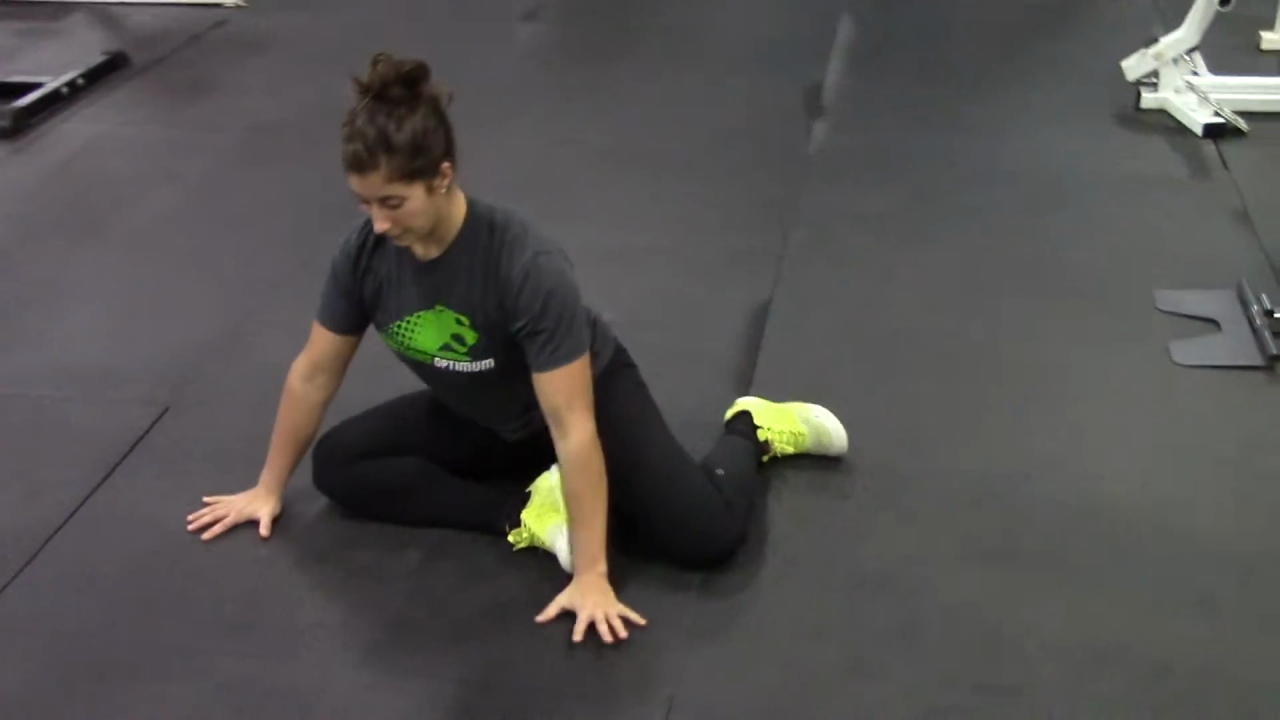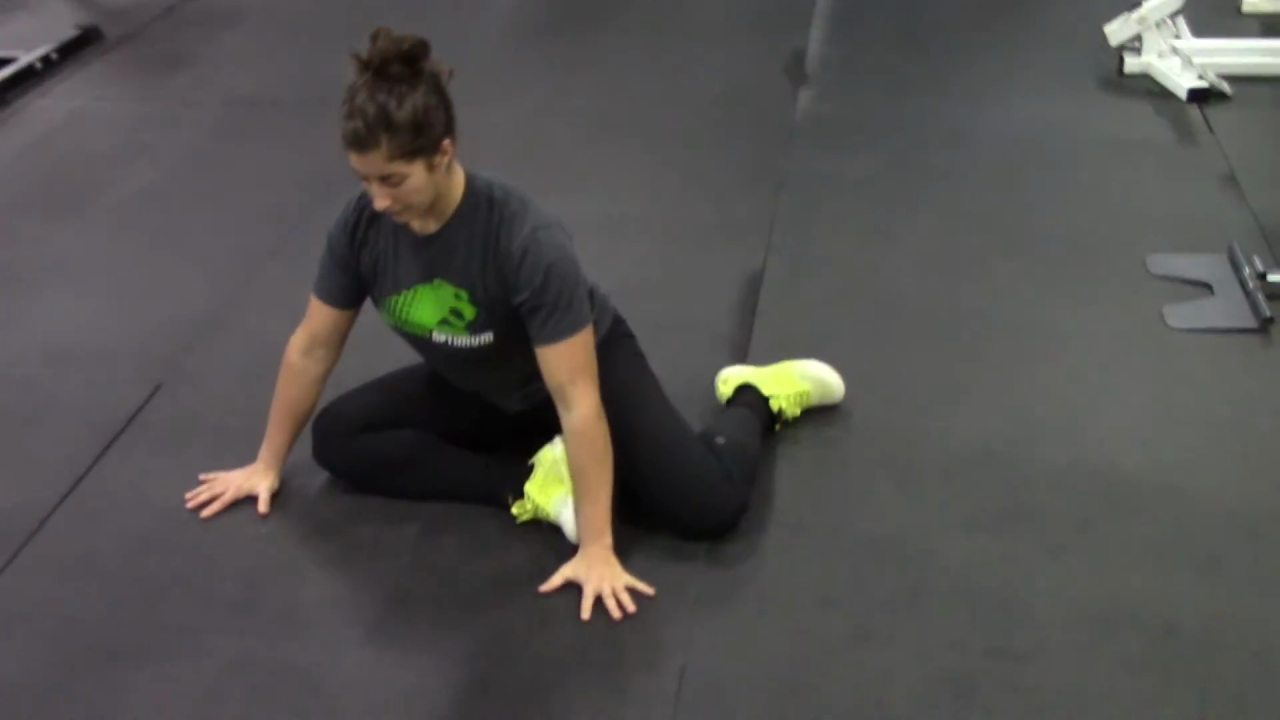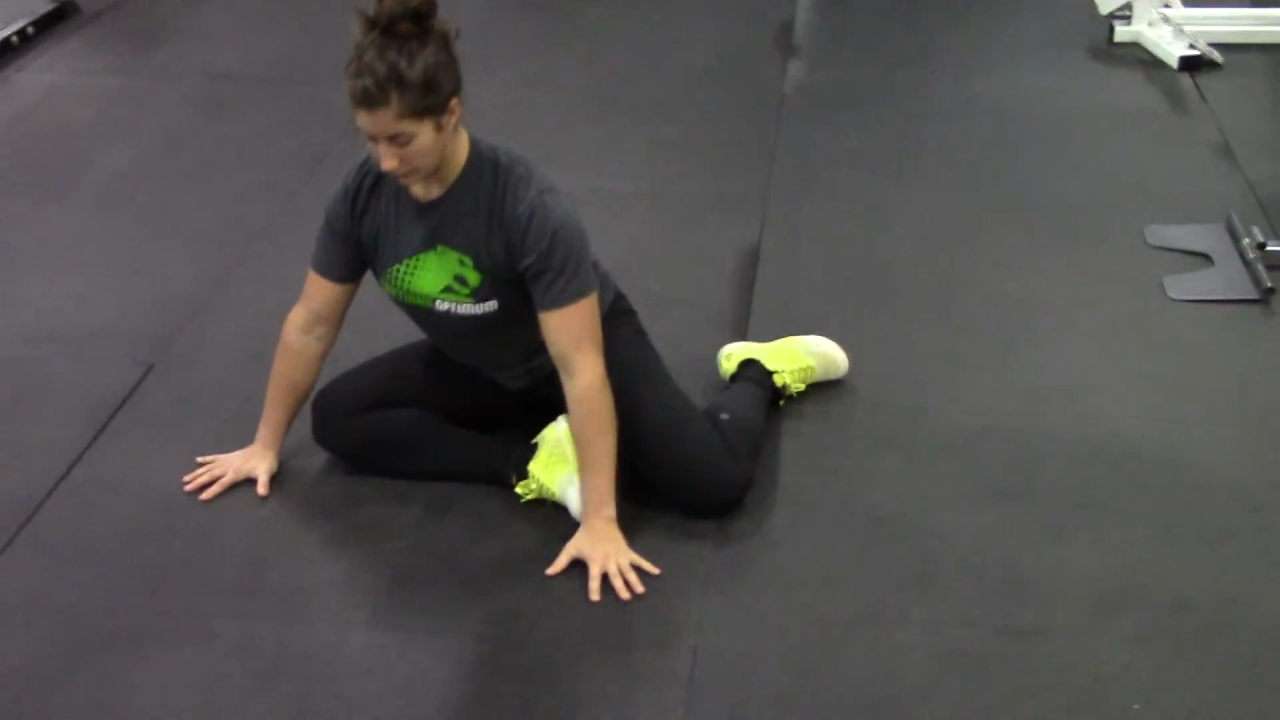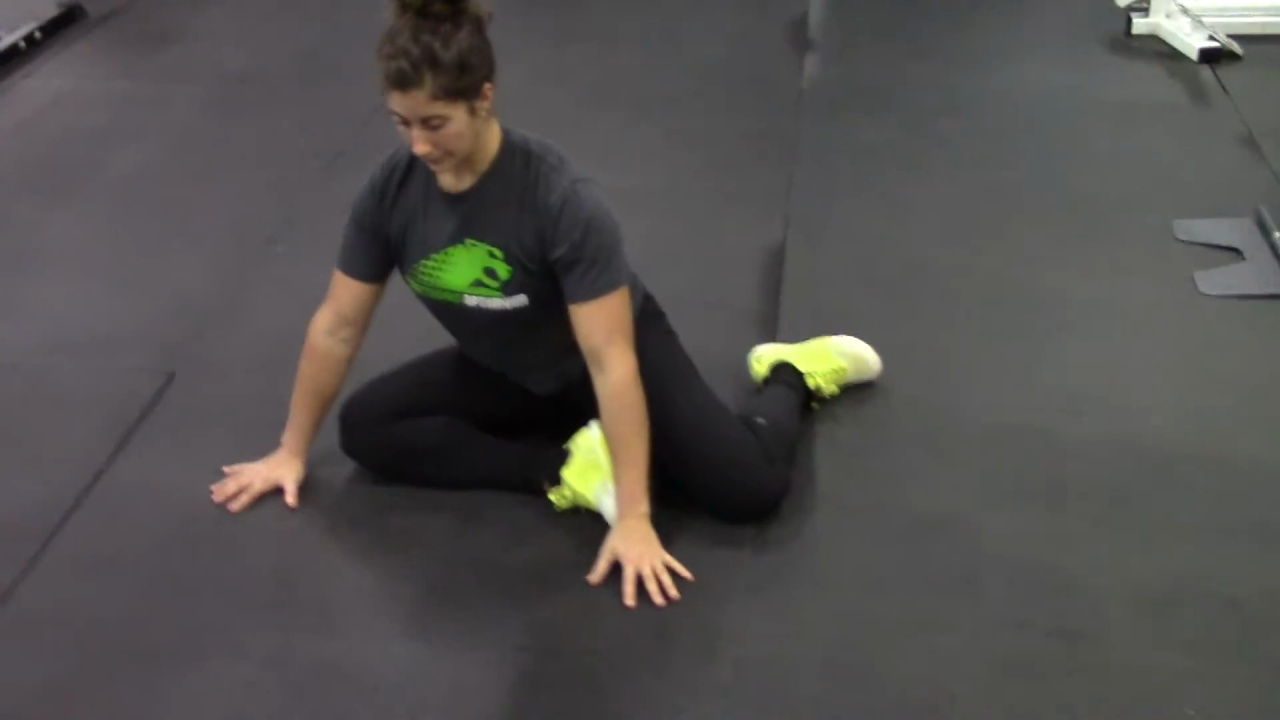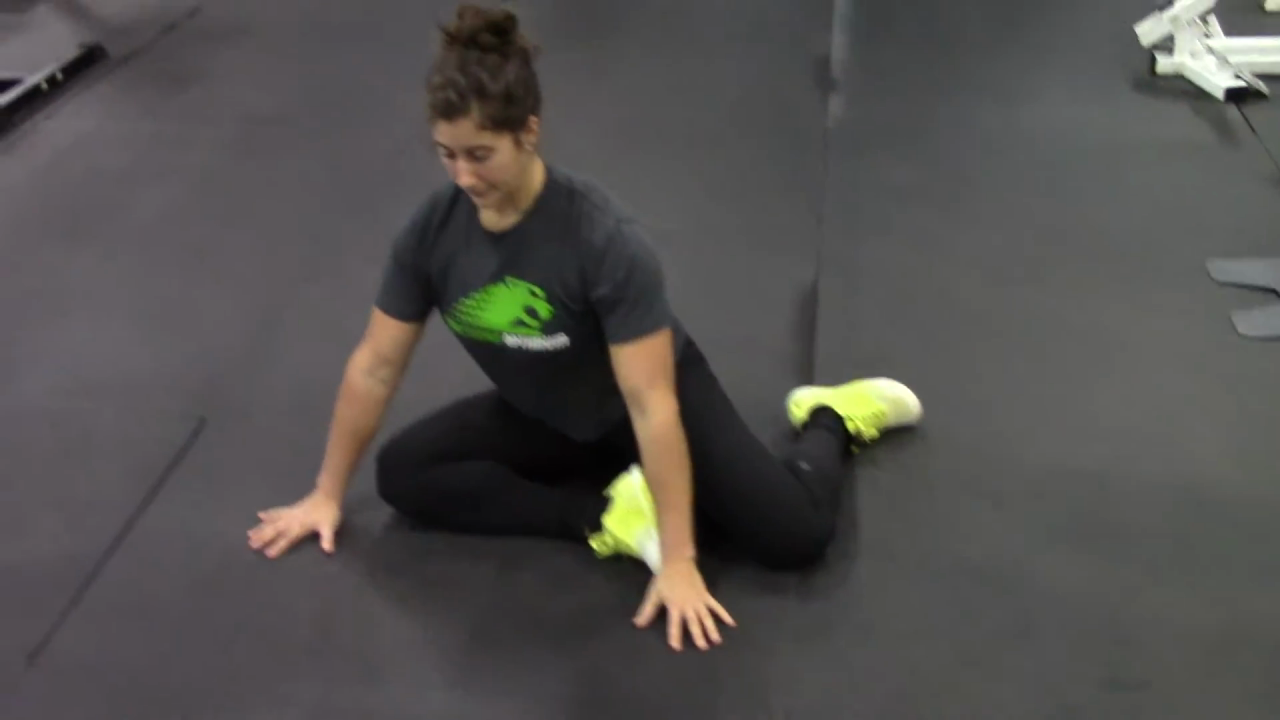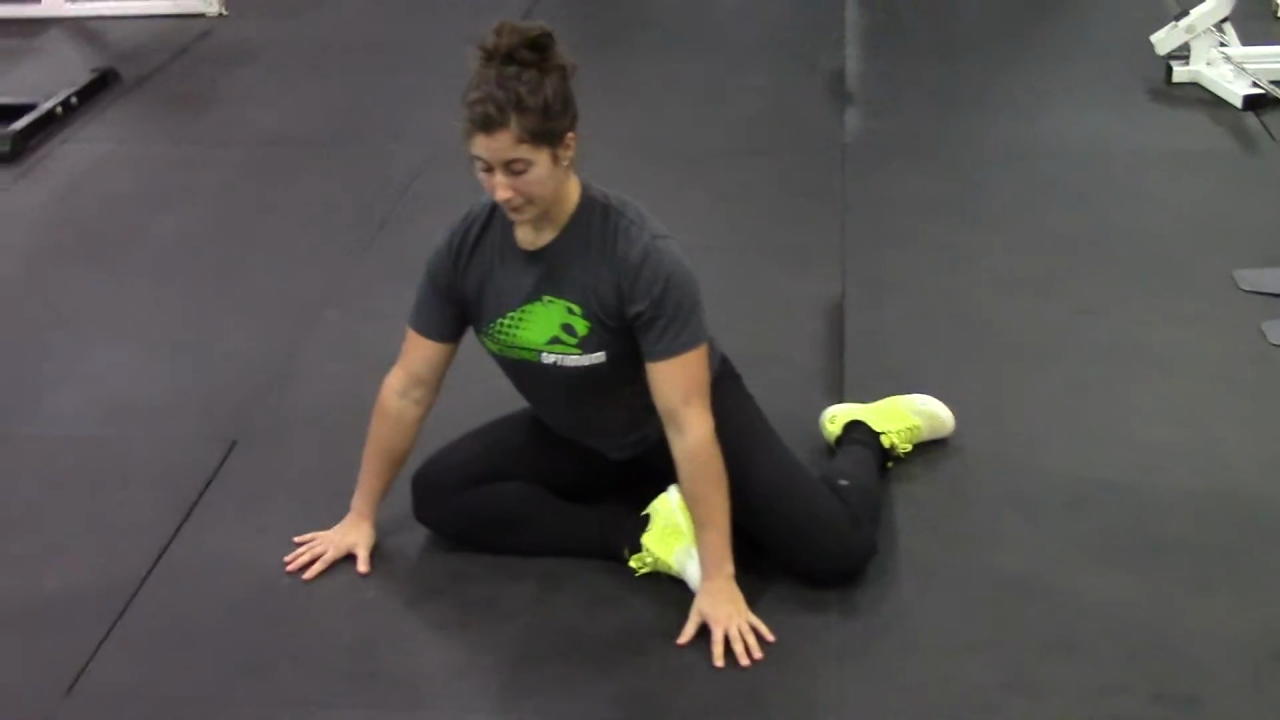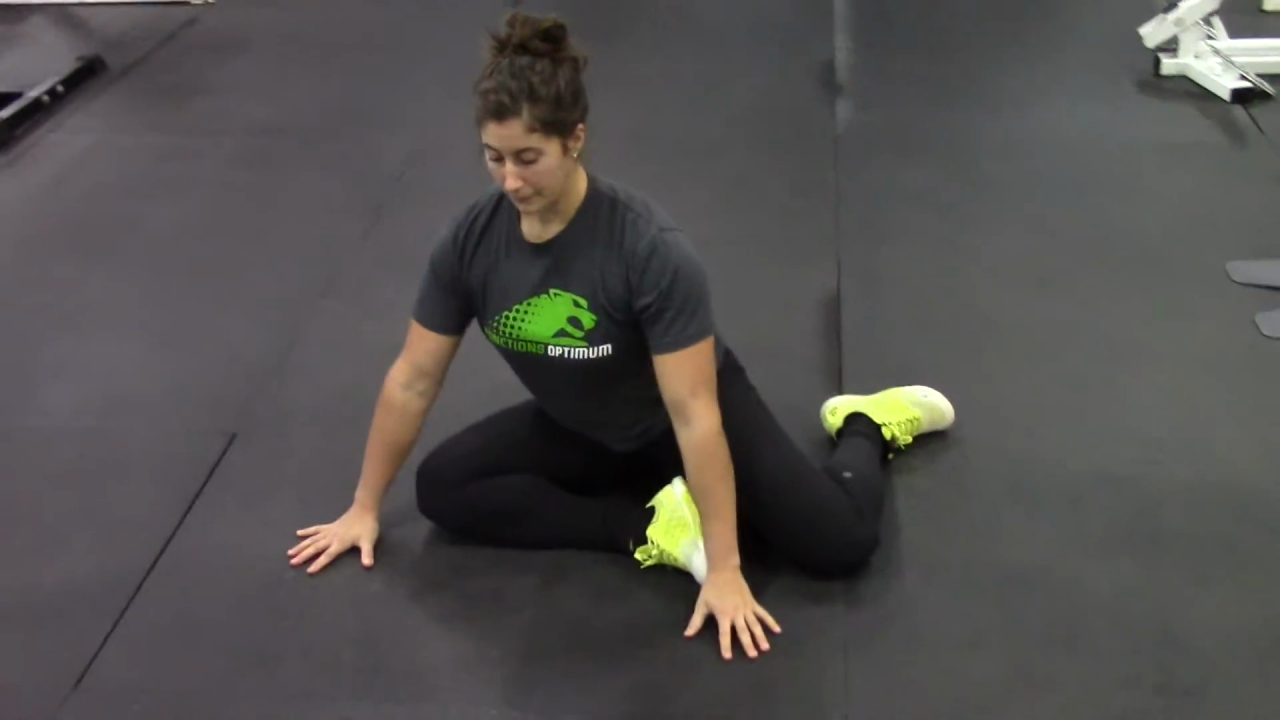
dt=0.2s
person 1, frame 1
left shoulder: (528, 267)
right shoulder: (365, 252)
left elbow: (572, 429)
right elbow: (313, 375)
left wrist: (590, 576)
right wrist: (269, 488)
left hip: (587, 392)
right hip: (478, 419)
left knee: (707, 536)
right knee: (336, 465)
left ankle: (751, 432)
right ankle: (526, 509)
person 1, frame 2
left shoulder: (527, 241)
right shoulder: (362, 224)
left elbow: (576, 402)
right elbow: (311, 348)
left wrist: (597, 548)
right wrist: (268, 462)
left hip: (585, 365)
right hip: (474, 391)
left knee: (708, 506)
right knee: (336, 437)
left ankle: (755, 397)
right ankle: (530, 481)
person 1, frame 3
left shoulder: (530, 207)
right shoulder: (363, 193)
left elbow: (580, 370)
right elbow: (311, 324)
left wrist: (600, 522)
right wrist: (266, 443)
left hip: (580, 345)
right hip: (475, 367)
left knee: (713, 483)
right knee: (336, 418)
left ankle: (759, 374)
right ankle: (532, 459)
person 1, frame 4
left shoulder: (562, 199)
right shoulder: (391, 189)
left elbow: (610, 363)
right elbow: (336, 327)
left wrist: (634, 520)
right wrist: (291, 450)
left hip: (609, 350)
right hip: (502, 373)
left knee: (748, 489)
right knee: (363, 428)
left ankle: (791, 376)
right ankle: (564, 468)
person 1, frame 5
left shoulder: (605, 239)
right shoulder: (432, 229)
left elbow: (651, 406)
right elbow: (374, 366)
left wrist: (679, 561)
right wrist: (327, 493)
left hip: (648, 397)
right hip: (541, 418)
left knee: (795, 535)
right knee: (401, 473)
left ankle: (831, 419)
right ankle: (606, 514)
person 1, frame 6
left shoulder: (641, 256)
right shoulder: (467, 247)
left elbow: (686, 422)
right elbow: (409, 387)
left wrist: (718, 579)
right wrist: (360, 516)
left hip: (683, 415)
right hip: (574, 437)
left knee: (834, 553)
right knee: (436, 495)
left ankle: (865, 434)
right ankle: (645, 532)
person 1, frame 7
left shoulder: (650, 248)
right shoulder: (471, 239)
left elbow: (694, 414)
right elbow: (413, 379)
left wrist: (725, 571)
right wrist: (363, 509)
left hip: (674, 419)
right hip: (576, 428)
left knee: (839, 545)
right knee: (441, 487)
left ankle: (867, 426)
right ankle: (652, 527)
